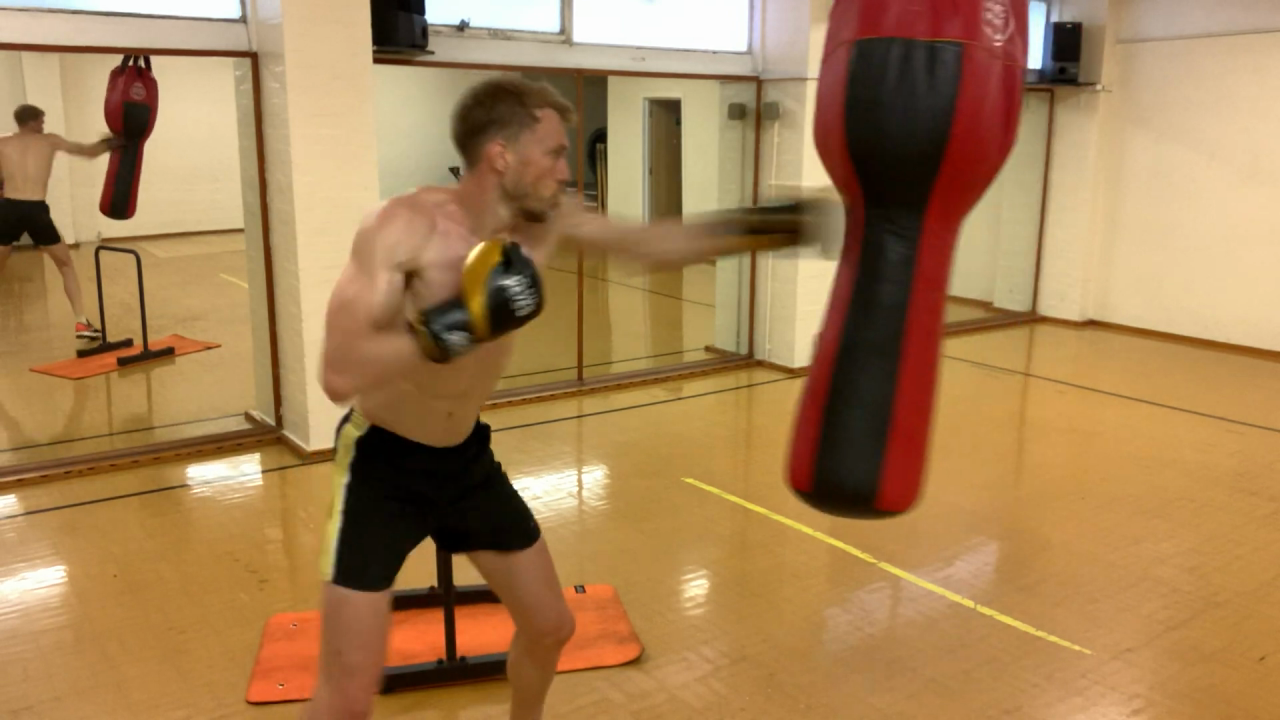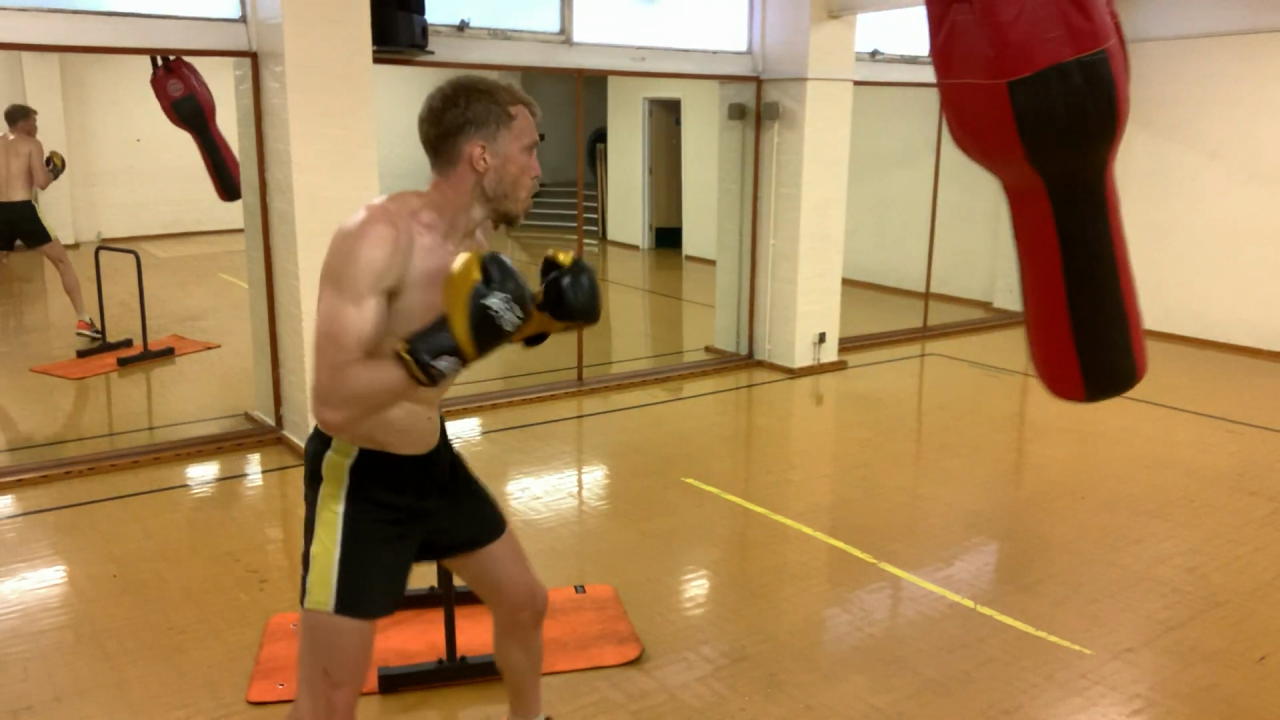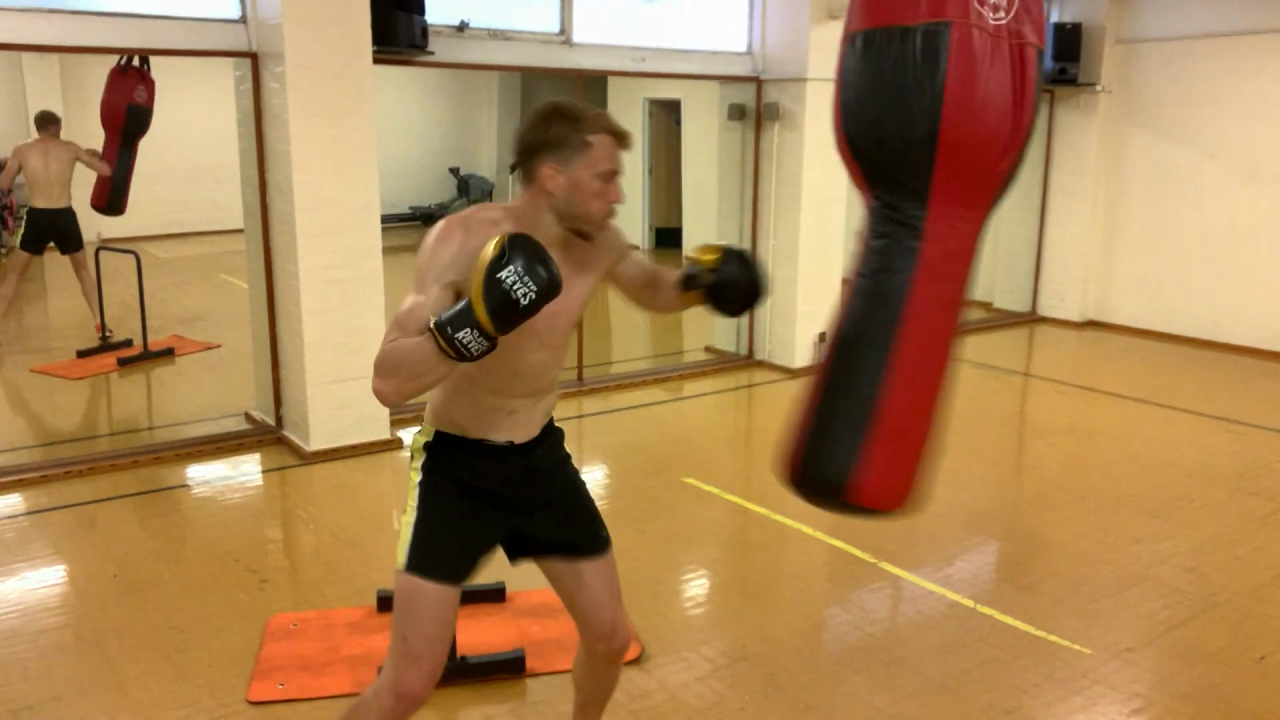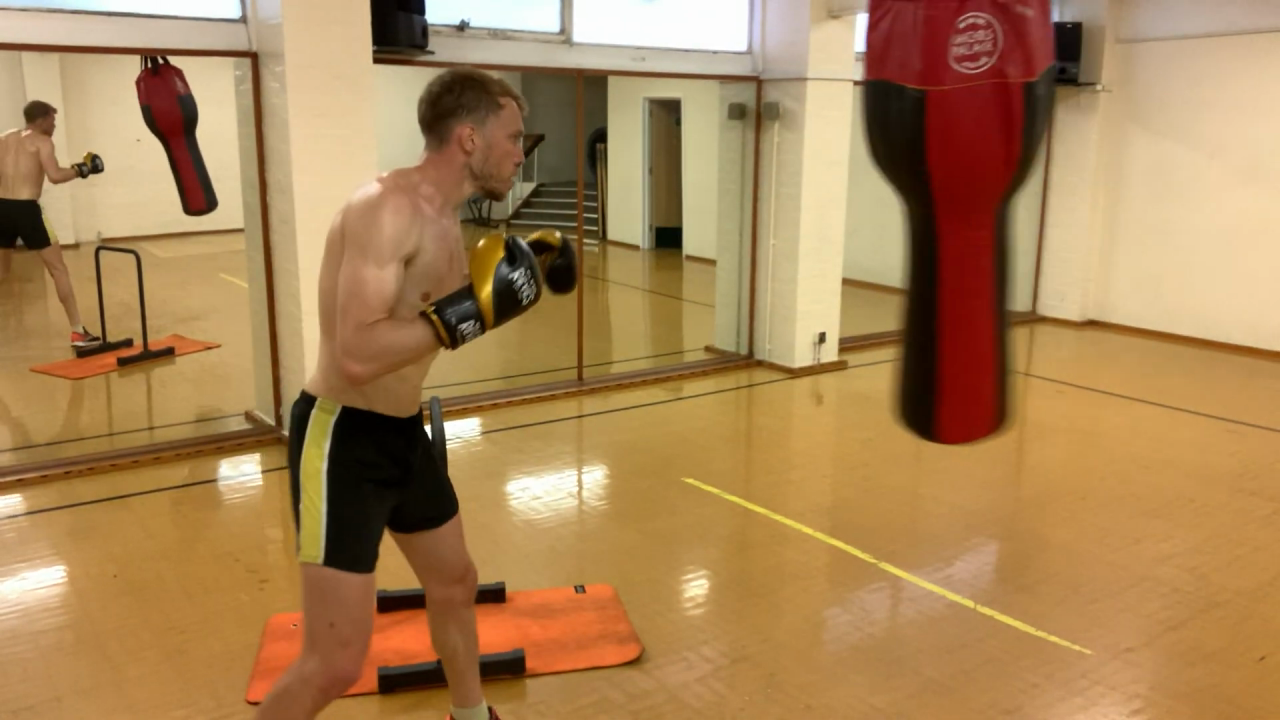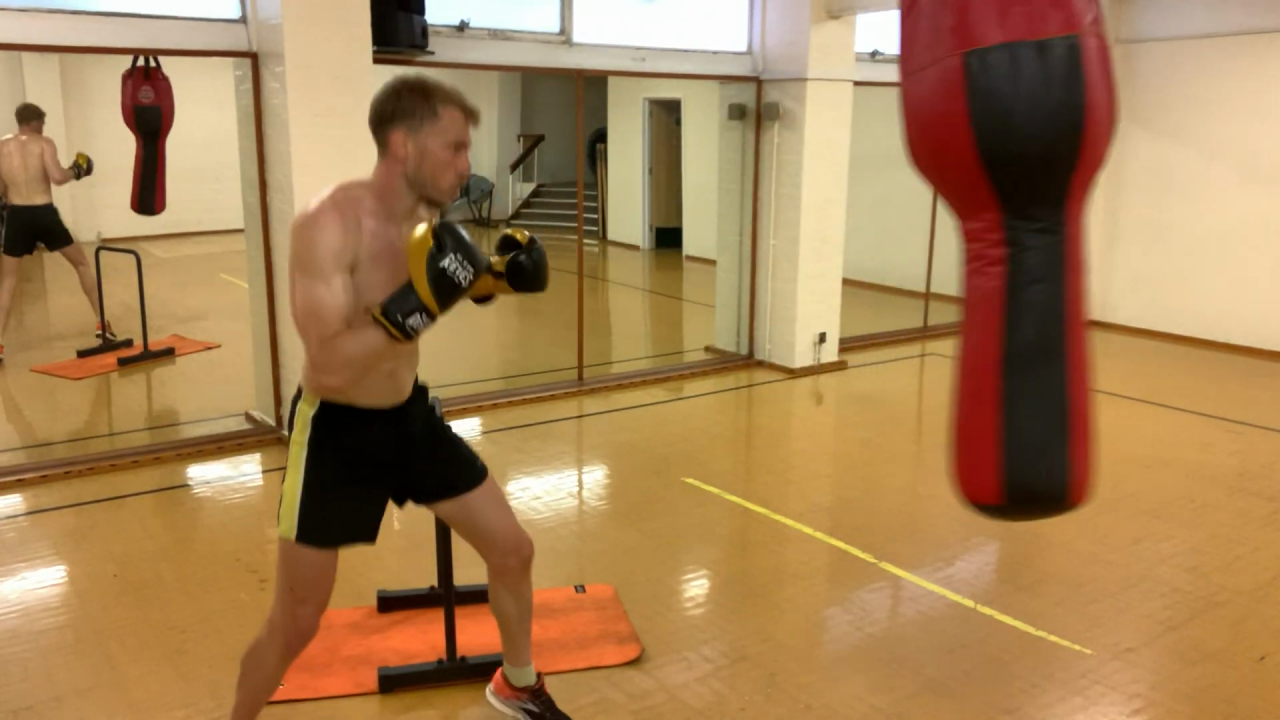
dt=1s
person 1, frame 1
left shoulder: (546, 221)
right shoulder: (400, 225)
left elbow: (657, 244)
right elbow: (341, 377)
left wrist: (756, 223)
right wrist: (459, 320)
left hip: (465, 459)
right hip: (383, 463)
left knee: (549, 625)
person 1, frame 2
left shoulder: (478, 233)
right shoulder: (378, 237)
right elbow: (334, 406)
left wrist: (540, 315)
right wrist: (448, 338)
left hip: (434, 461)
right hip: (360, 479)
left knee: (524, 603)
person 1, frame 3
left shoulder: (598, 243)
right shoulder: (456, 243)
left elbow: (653, 287)
right elbow: (389, 383)
left wrist: (702, 283)
right wrist: (478, 320)
left hip: (540, 461)
right hip: (456, 466)
left knee: (610, 635)
person 1, frame 4
left shoulder: (443, 216)
right shoulder: (388, 208)
right elbow: (357, 358)
left wrist: (520, 277)
right wrist: (469, 308)
left hip: (402, 432)
right hip: (340, 439)
left knee: (454, 582)
right knee: (335, 664)
person 1, frame 5
left shoulder: (419, 217)
right shoulder: (327, 224)
right elbow: (329, 372)
left wrist: (487, 275)
right wrist: (416, 301)
left hip: (410, 417)
right hip: (337, 430)
left knee: (512, 549)
right knee: (296, 625)
person 2, frame 1
right shoulder: (48, 139)
right elbow: (90, 152)
right wrist: (107, 143)
right hip: (36, 210)
right knee: (66, 265)
right ankle: (82, 324)
person 2, frame 2
right shoulder: (31, 144)
right elbow: (41, 183)
right wrist: (56, 170)
right hip: (23, 211)
right knee: (63, 264)
right ankle: (84, 322)
person 2, frame 3
left shoulder: (21, 151)
right shoulder: (70, 148)
right elbow: (105, 171)
right wrist: (99, 159)
left hip: (36, 217)
right hip: (64, 216)
right knee: (83, 271)
right ankle: (100, 324)
person 2, frame 4
right shoulder: (42, 142)
right elbow: (55, 176)
right wrist: (83, 168)
right hip: (26, 209)
right knee: (58, 270)
right ankle: (77, 332)
person 2, frame 5
right shoulder: (44, 143)
right elbow: (57, 177)
right wrist: (78, 170)
right hip: (43, 213)
right knee: (82, 263)
right ankle: (101, 324)
